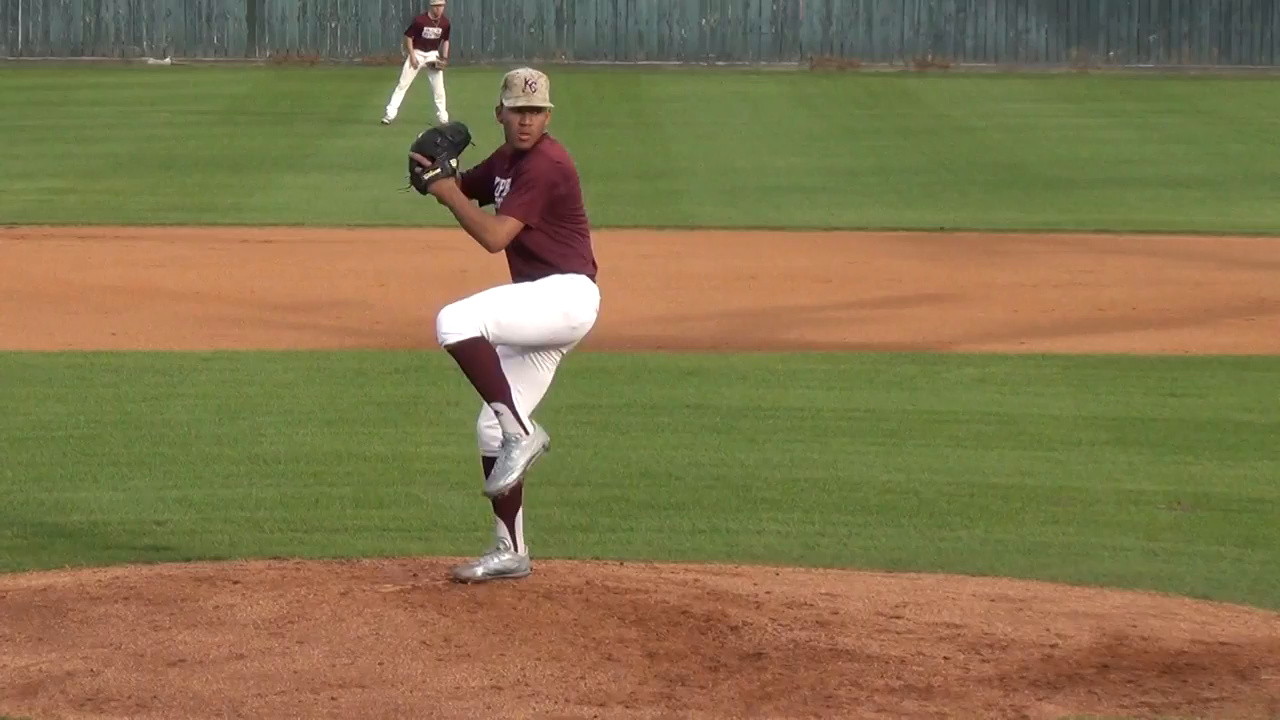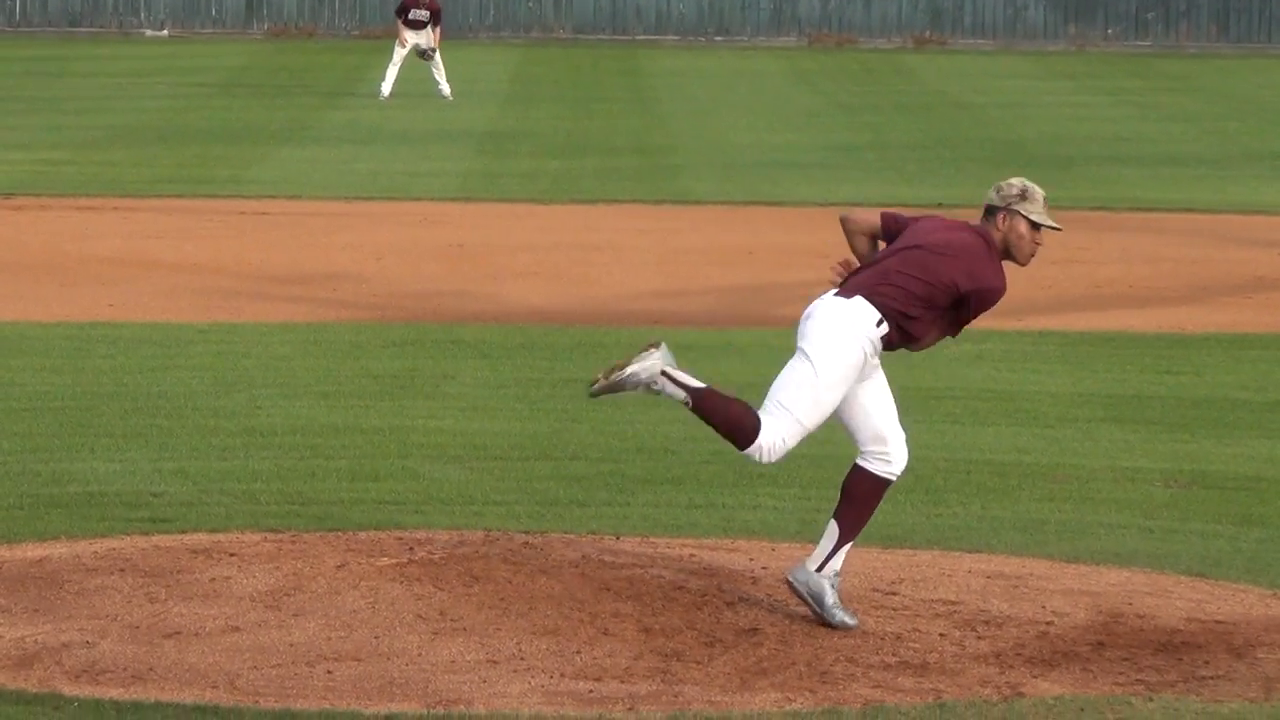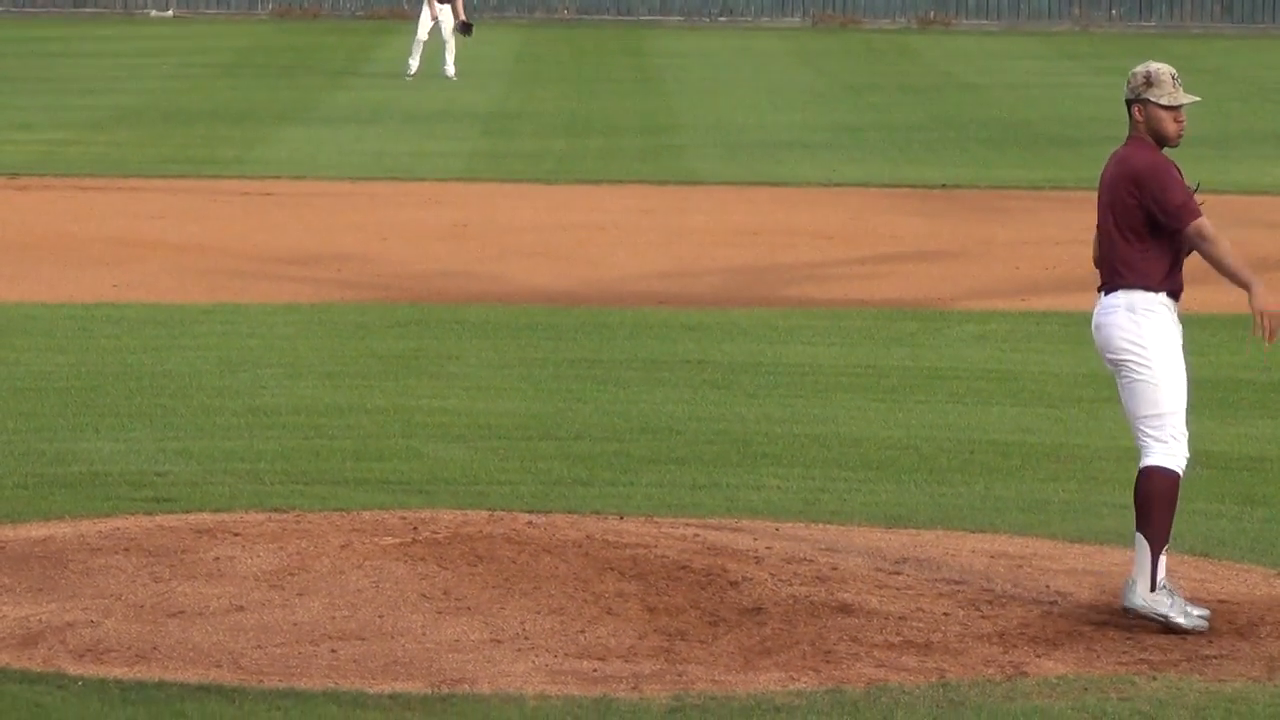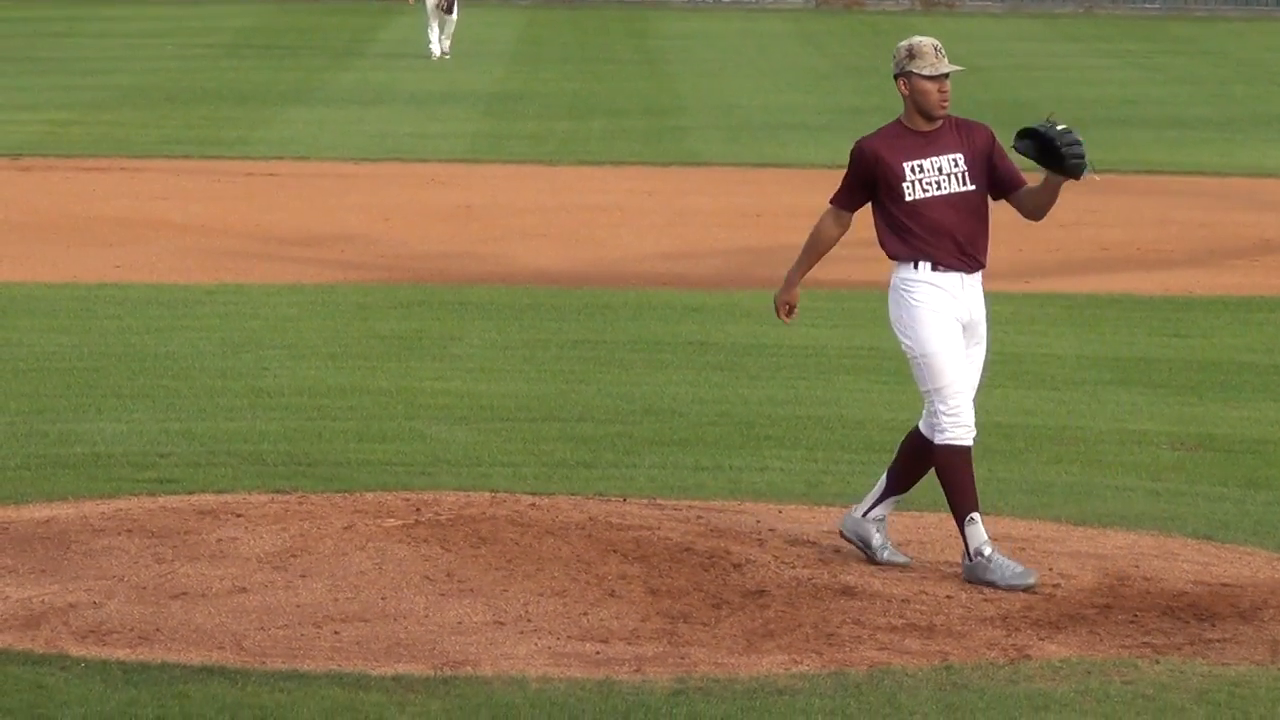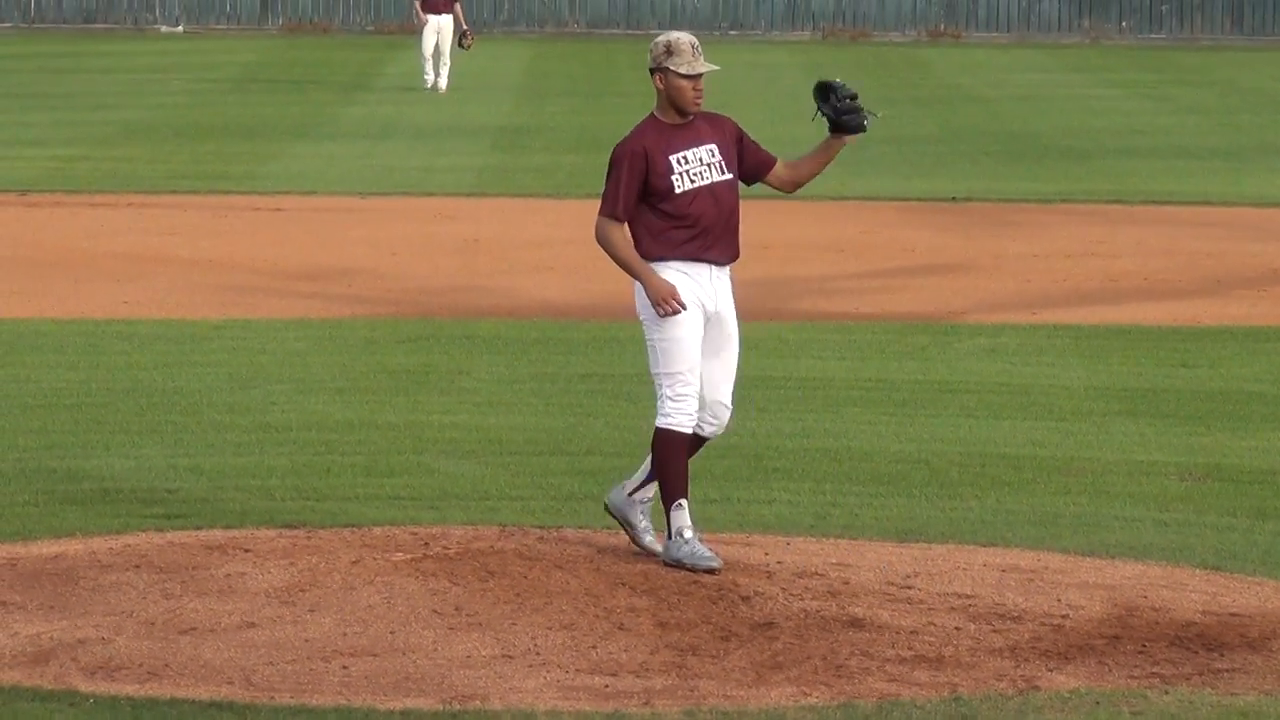
dt=1s
person 1, frame 1
left shoulder: (546, 162)
right shoulder: (507, 157)
left elbow: (493, 237)
right elbow: (461, 194)
left wrist: (446, 194)
right wrist: (437, 177)
left hip: (564, 295)
right hip: (540, 303)
left knee: (452, 322)
right knee: (495, 424)
left ankle: (520, 433)
right ankle: (509, 551)
person 1, frame 2
left shoulder: (933, 227)
right shoulder: (991, 278)
left elbow: (858, 223)
right elbow: (921, 338)
left hip: (841, 320)
right hip: (835, 333)
left knee: (888, 453)
right knee: (761, 439)
left ankle: (819, 572)
right ankle: (660, 373)
person 1, frame 3
left shoulder: (1124, 165)
right shoulder: (1148, 165)
left elbow: (1102, 255)
right elbow: (1205, 234)
left wrist: (1177, 241)
left hip: (1140, 316)
right hip: (1139, 316)
left knee: (1166, 450)
right knee: (1165, 449)
left ankle: (1148, 585)
right ankle: (1142, 584)
person 1, frame 4
left shoulder: (975, 138)
right shoulder: (876, 150)
left elbow: (1032, 207)
right elbow: (836, 216)
left wrist: (1056, 175)
right wrist: (792, 280)
left hip: (969, 293)
right hip: (920, 290)
left knee: (941, 420)
right knee: (955, 416)
left ankle: (866, 517)
right ankle: (977, 550)
person 1, frame 5
left shoulder: (723, 131)
right shoulder: (638, 146)
left elbow: (786, 179)
right elbow: (608, 228)
left wrist: (836, 141)
right wrist: (647, 279)
left hip: (719, 284)
right hip: (671, 288)
left knee: (713, 415)
right knee: (680, 407)
left ankle: (633, 494)
right ankle: (681, 535)
